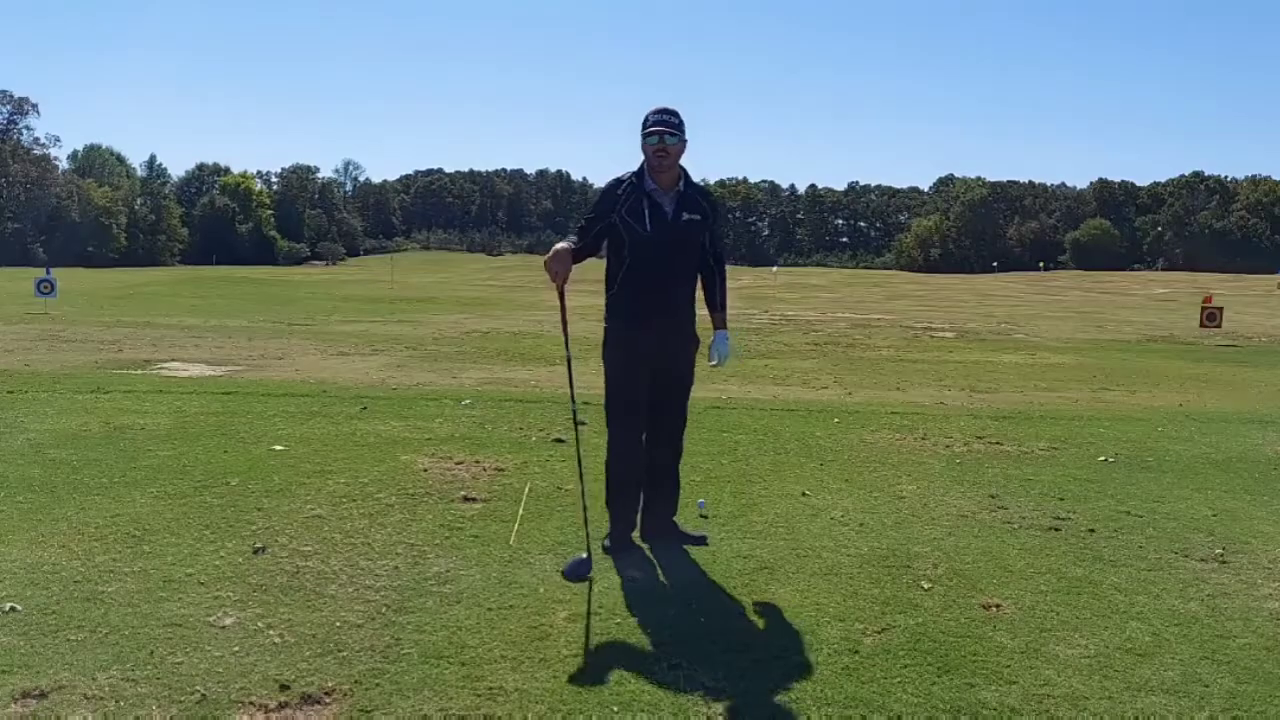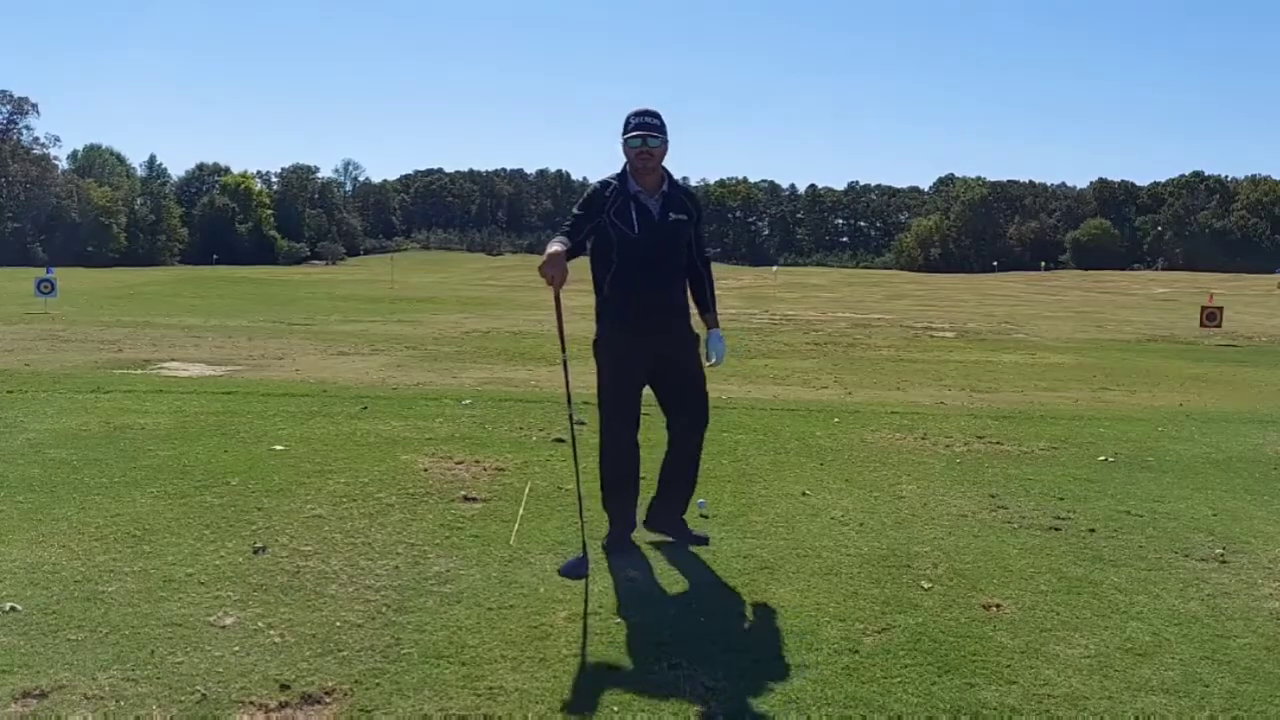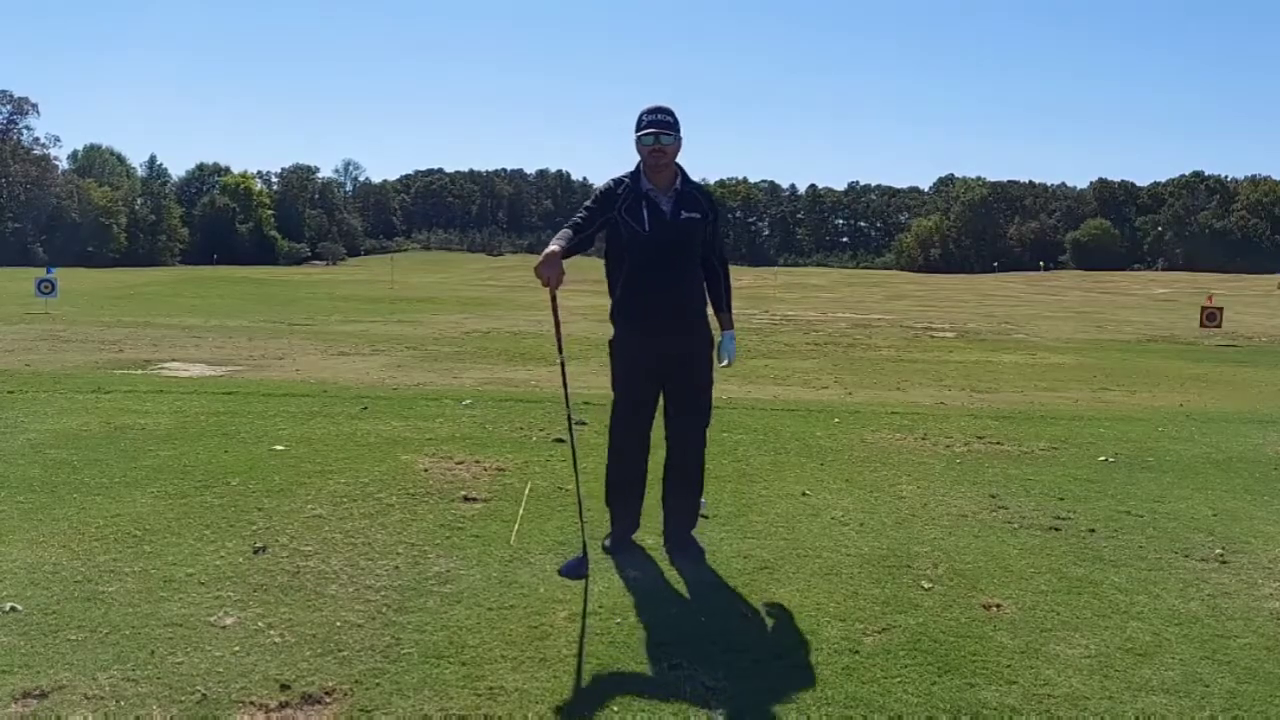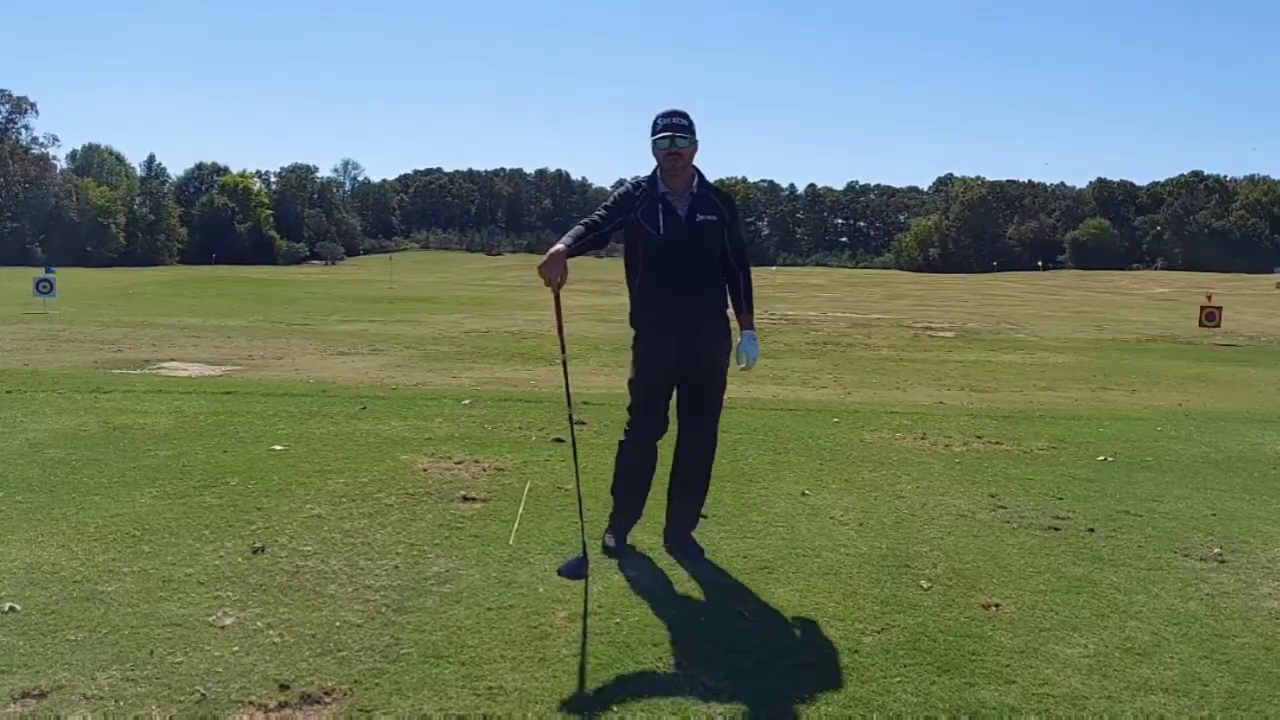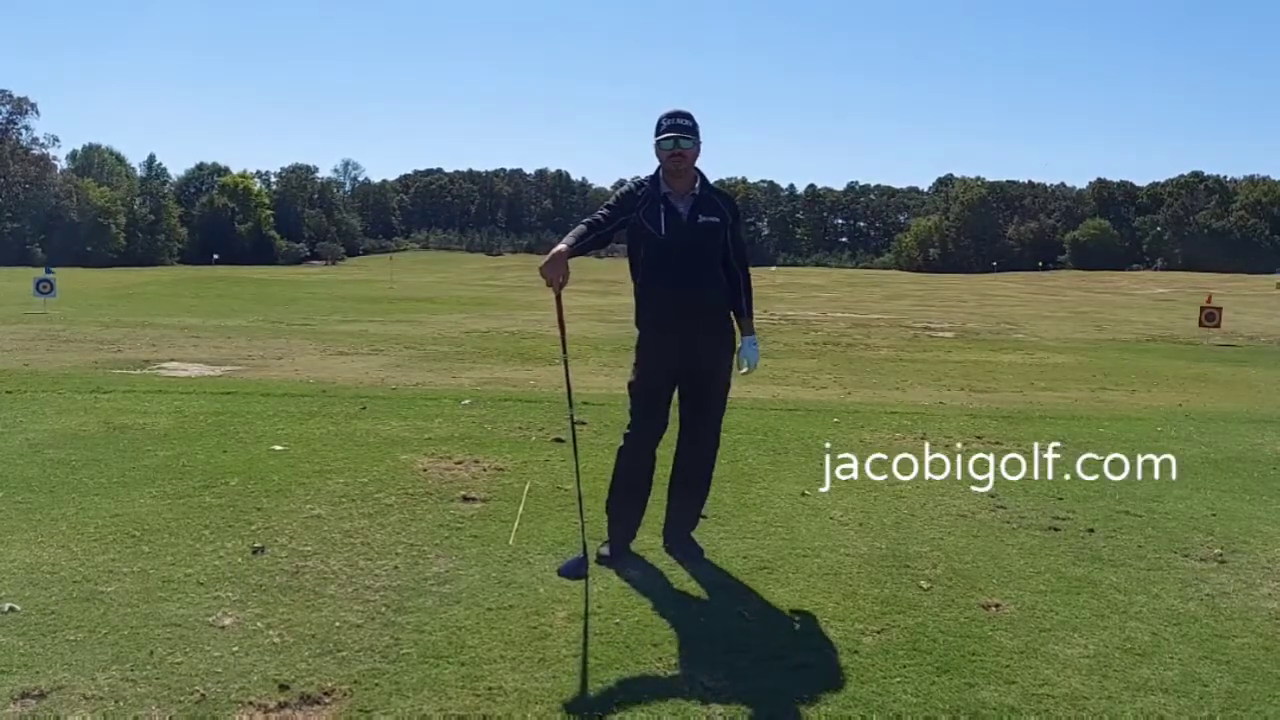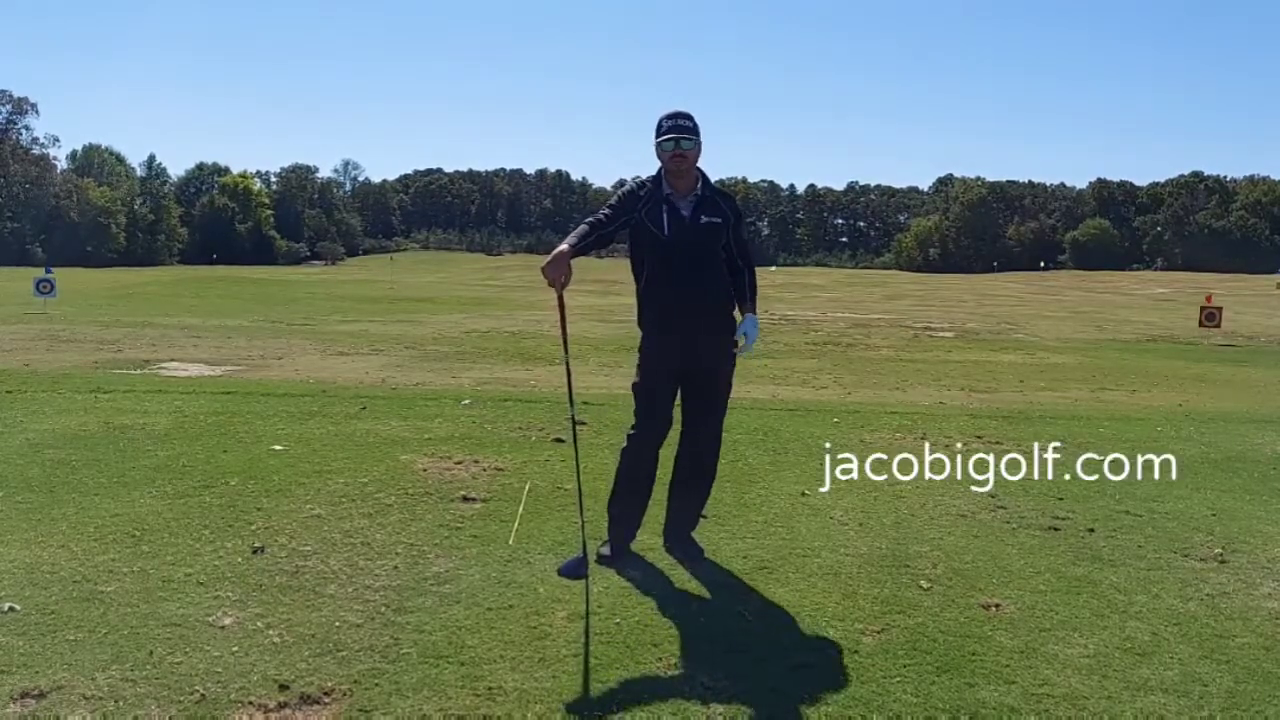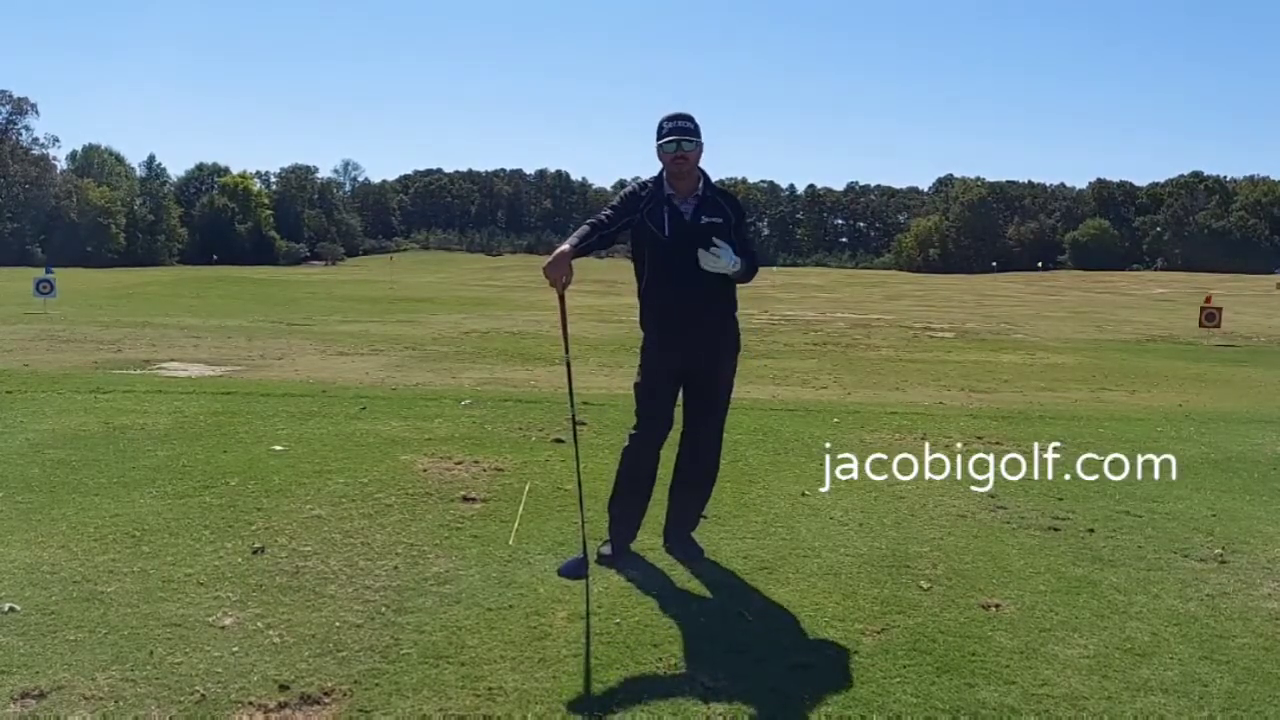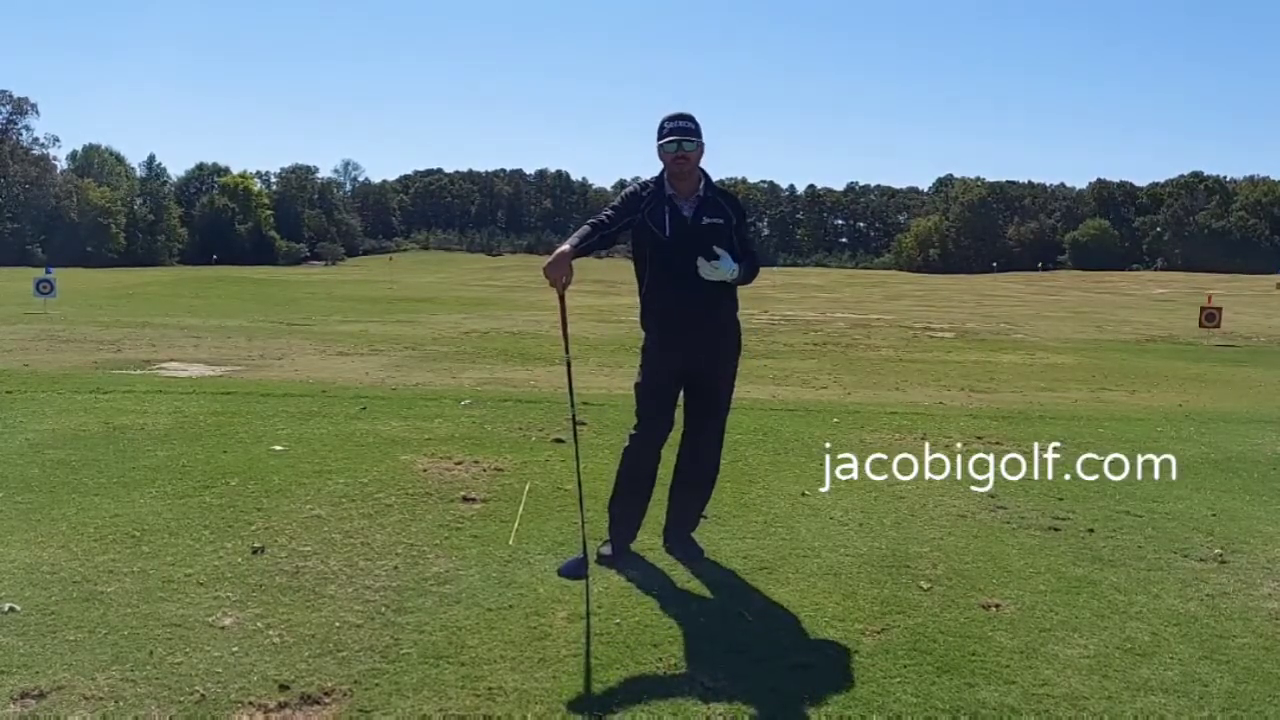
dt=0.5s
person 1, frame 1
left shoulder: (702, 202)
right shoulder: (618, 193)
left elbow: (712, 266)
right elbow: (588, 235)
left wrist: (721, 327)
right wrist: (566, 249)
left hip: (678, 333)
right hip: (627, 332)
left knee: (668, 431)
right knee: (626, 429)
left ankle: (659, 520)
right ankle: (621, 525)
person 1, frame 2
left shoulder: (685, 201)
right shoulder: (603, 195)
left elbow: (698, 265)
right elbow: (573, 231)
left wrist: (712, 326)
right wrist: (558, 249)
left hip: (674, 332)
right hip: (619, 335)
left knee: (692, 421)
right knee: (619, 431)
left ankle: (666, 513)
right ankle: (620, 525)
person 1, frame 3
left shoulder: (700, 200)
right shoulder: (616, 194)
left elbow: (715, 266)
right elbow: (582, 226)
left wrist: (726, 327)
right wrist: (556, 248)
left hip: (691, 335)
right hip: (634, 335)
left knee: (689, 434)
right knee: (629, 433)
left ankle: (679, 529)
right ankle: (622, 525)
person 1, frame 4
left shoulder: (719, 203)
right shoulder: (634, 196)
left elbow: (737, 268)
right elbow: (596, 225)
left wrist: (747, 328)
right wrist: (562, 249)
left hip: (709, 337)
right hip: (653, 335)
left knee: (699, 436)
right knee: (642, 430)
left ankle: (680, 529)
right ankle: (619, 523)
person 1, frame 5
left shoulder: (721, 204)
right shoulder: (637, 197)
left elbow: (738, 271)
right elbow: (597, 225)
left wrist: (747, 333)
right wrist: (563, 250)
left hip: (712, 339)
right hip: (656, 337)
left knee: (700, 439)
right knee: (642, 434)
left ankle: (680, 531)
right ankle: (619, 533)
person 1, frame 6
left shoulder: (723, 204)
right shoulder: (639, 197)
left elbow: (742, 264)
right elbow: (600, 224)
left wrist: (748, 312)
right wrist: (566, 250)
left hip: (714, 338)
right hip: (660, 336)
left knee: (703, 439)
right knee: (646, 434)
left ankle: (680, 531)
right ankle: (619, 533)
person 1, frame 7
left shoulder: (725, 204)
right shoulder: (641, 197)
left elbow: (750, 263)
right elbow: (602, 225)
left wrist: (734, 264)
right wrist: (568, 249)
left hip: (717, 339)
right hip: (661, 338)
left knee: (704, 440)
right knee: (647, 434)
left ankle: (680, 531)
right ankle: (619, 533)
person 1, frame 8
left shoulder: (726, 204)
right shoulder: (642, 198)
left elbow: (750, 263)
right elbow: (603, 225)
left wrist: (733, 271)
right wrist: (568, 250)
left hip: (718, 341)
right hip: (662, 339)
left knee: (704, 441)
right knee: (648, 436)
left ankle: (680, 532)
right ankle: (619, 533)
